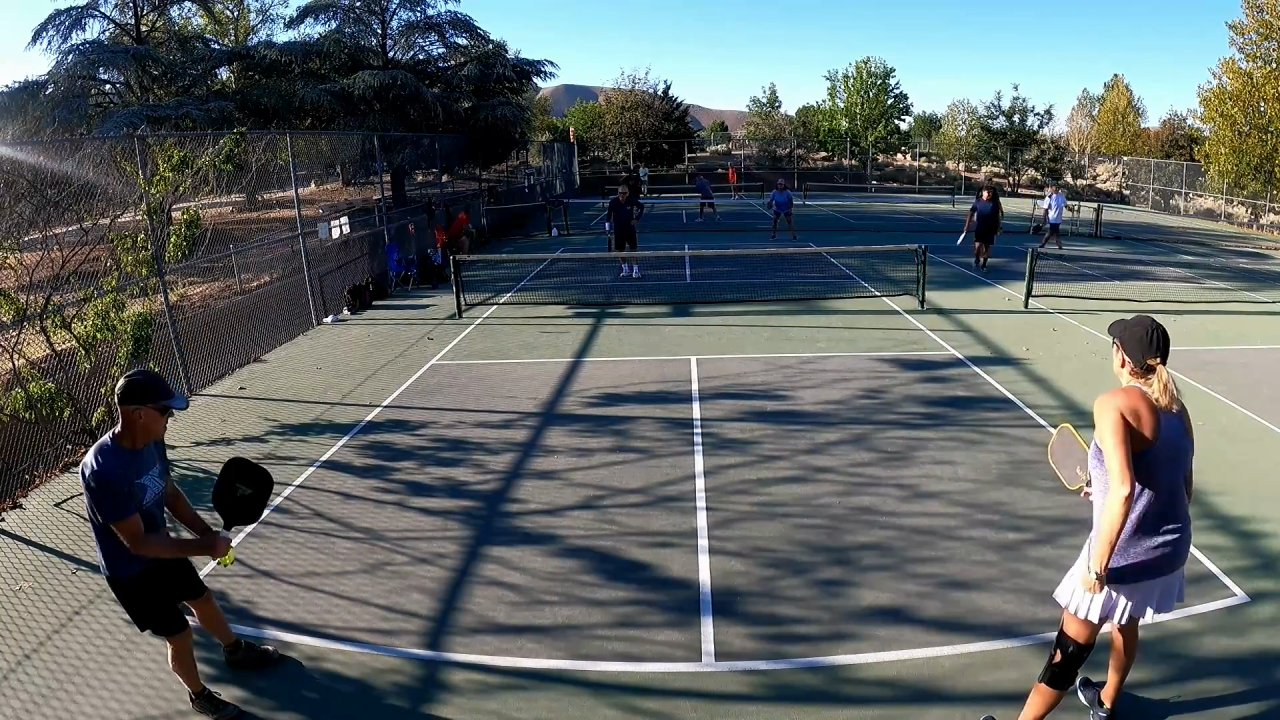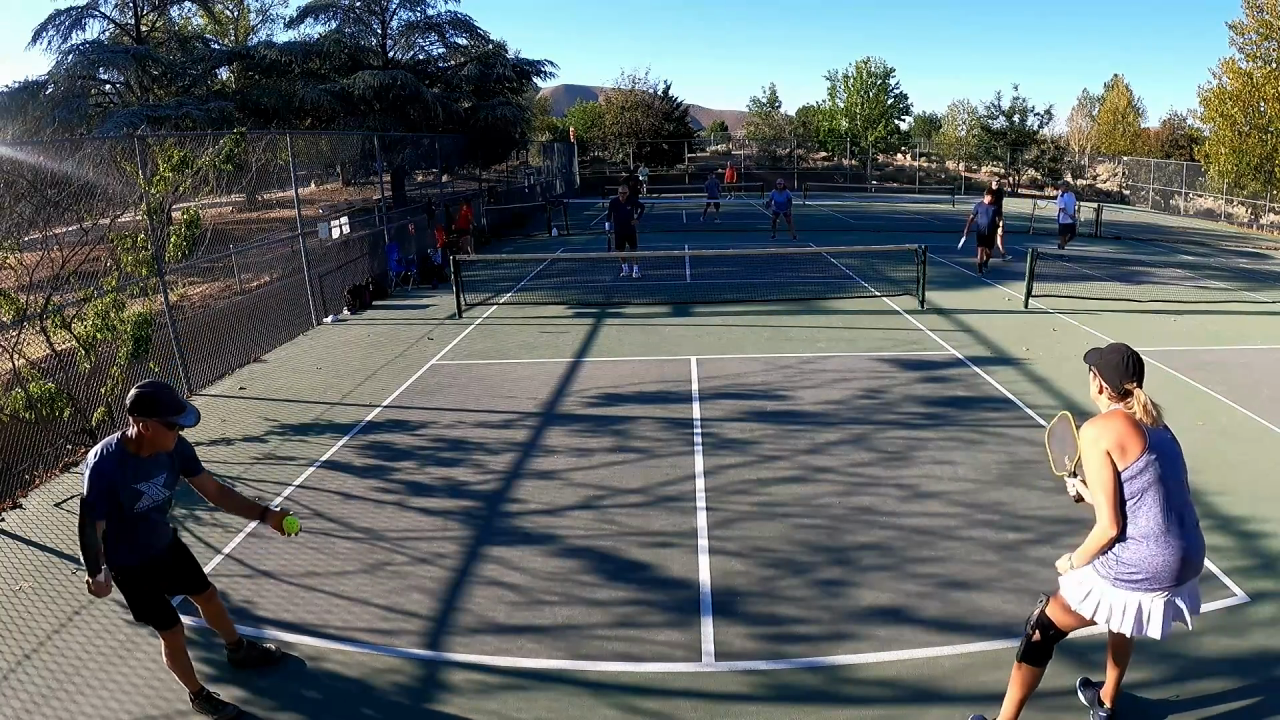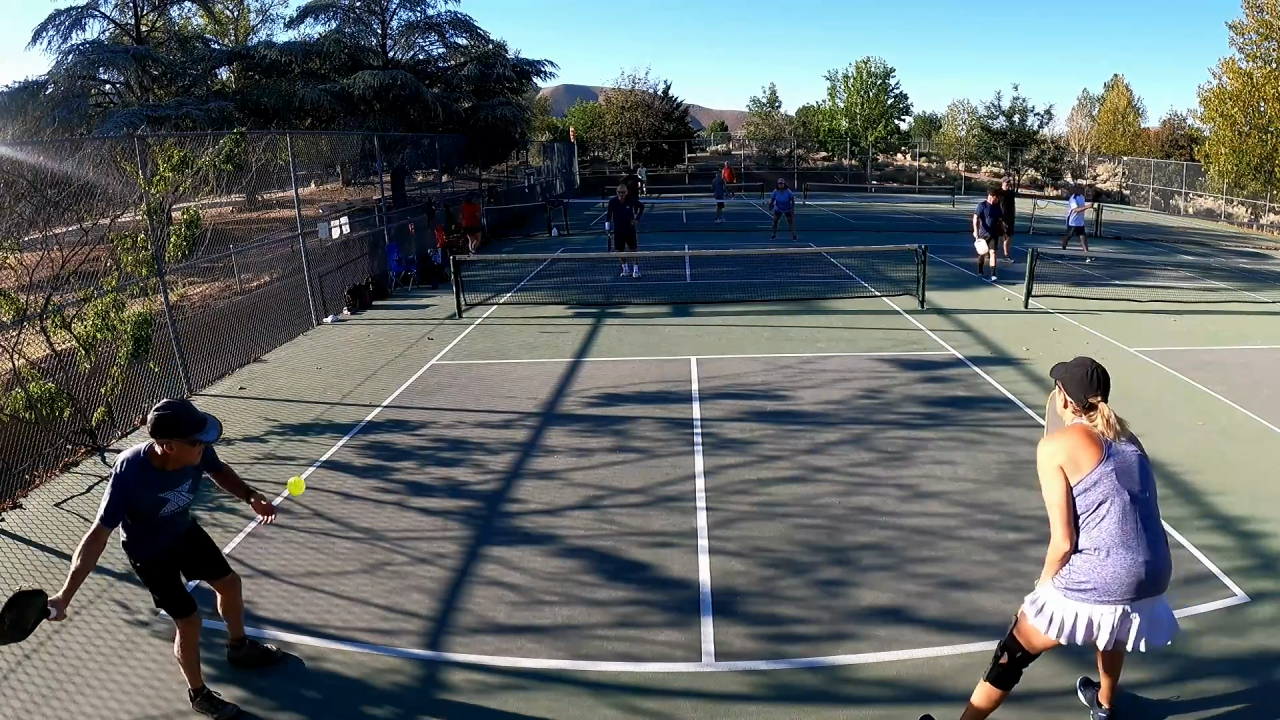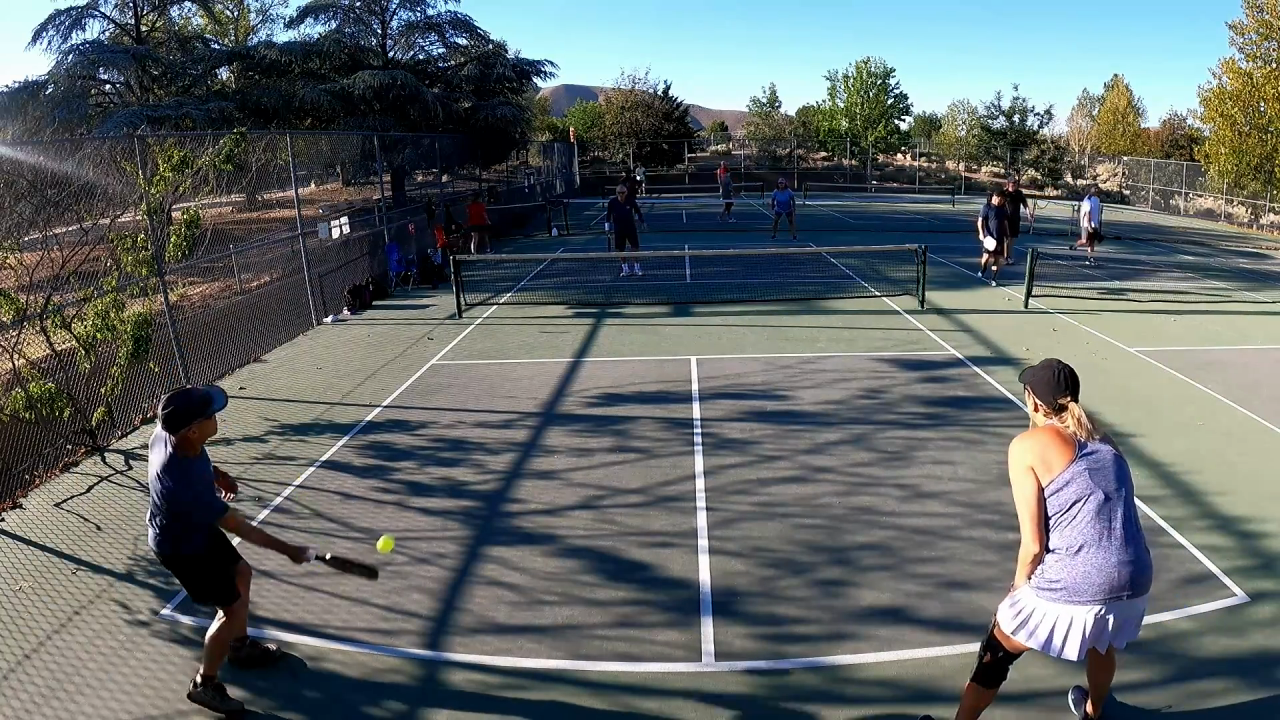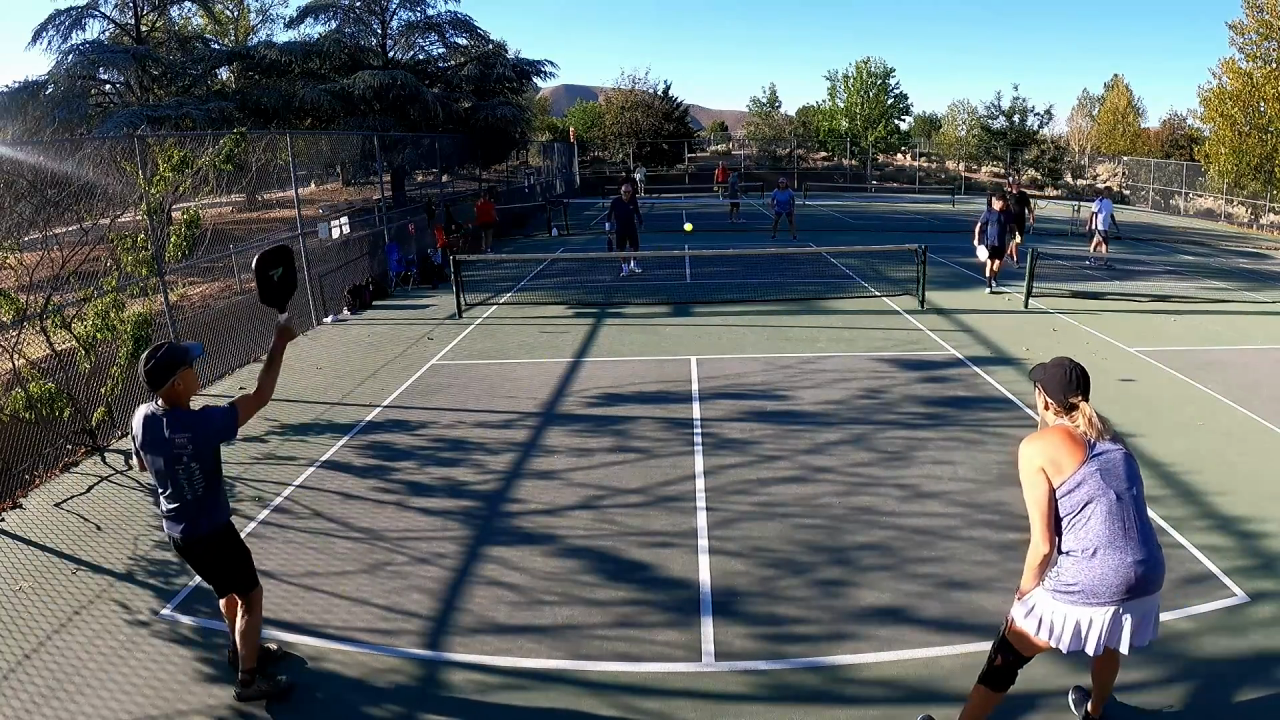
dt=0.3s
person 1, frame 1
left shoulder: (1114, 403)
right shoulder: (1177, 411)
left elbow: (1123, 489)
right elbow: (1184, 491)
left wrist: (1099, 563)
left hip: (1126, 556)
right hip: (1170, 552)
left knee: (1070, 649)
right knee: (1126, 626)
person 1, frame 2
left shoulder: (1097, 430)
right shoulder: (1155, 425)
left elbow: (1110, 528)
left wrist: (1075, 562)
right wrist: (1089, 492)
left hip: (1135, 571)
right hip: (1182, 565)
left knee: (1042, 628)
right knee: (1126, 616)
person 1, frame 3
left shoulder: (1055, 446)
right shoulder: (1127, 440)
left elbow: (1063, 542)
left wrist: (1043, 586)
left hip: (1094, 585)
right hip: (1152, 579)
left knee: (1013, 653)
right knee: (1108, 626)
person 1, frame 4
left shoulder: (1027, 445)
right shoulder: (1101, 441)
left elbow: (1034, 544)
left wrist: (1018, 590)
left hip: (1073, 588)
right hip: (1133, 583)
left knee: (996, 652)
right knee: (1100, 637)
person 1, frame 5
left shoulder: (1037, 446)
right shoulder: (1110, 439)
left elbow: (1043, 545)
left wrist: (1025, 593)
left hip: (1086, 589)
right hip: (1146, 581)
left knee: (1006, 655)
right knee: (1108, 640)
person 2, frame 1
left shoulder: (151, 441)
right shoulder: (103, 469)
left elbow: (169, 491)
right elbow: (137, 543)
left wrist: (204, 533)
right wrist: (200, 546)
left hip: (158, 552)
right hip: (130, 571)
left knee: (203, 599)
right knee: (180, 635)
left ankle: (236, 650)
person 2, frame 2
left shoulder: (175, 447)
right shoulder: (103, 466)
left elbow: (214, 492)
right elbow: (91, 533)
left wrist: (264, 514)
right wrist: (96, 573)
left hip: (166, 543)
right hip: (130, 563)
left knee: (207, 596)
right knee: (173, 633)
left ankle: (239, 650)
person 2, frame 3
left shoulder: (195, 450)
right shoulder: (129, 476)
left elbow: (221, 472)
right elbow: (98, 536)
left wrist: (251, 497)
right wrist: (67, 593)
left hip: (185, 530)
right hip: (149, 551)
left knee: (229, 582)
right knee: (189, 621)
left ankle: (239, 647)
right ankle: (199, 694)
person 2, frame 4
left shoulder: (164, 433)
right shoulder: (188, 484)
right elbow: (235, 525)
left wrist: (213, 472)
right wrist: (286, 549)
left hip: (190, 530)
right hip: (178, 548)
left knee: (240, 574)
right knee: (233, 608)
left ankle: (239, 646)
right ankle: (204, 685)
person 2, frame 5
left shoulder: (142, 417)
right shoulder: (200, 425)
left elbow: (142, 464)
right elbow: (256, 399)
right wrist: (277, 347)
left hip: (178, 528)
right hip: (208, 530)
left knee: (230, 588)
right knee: (250, 595)
left ankle: (244, 646)
right ankle: (249, 679)
